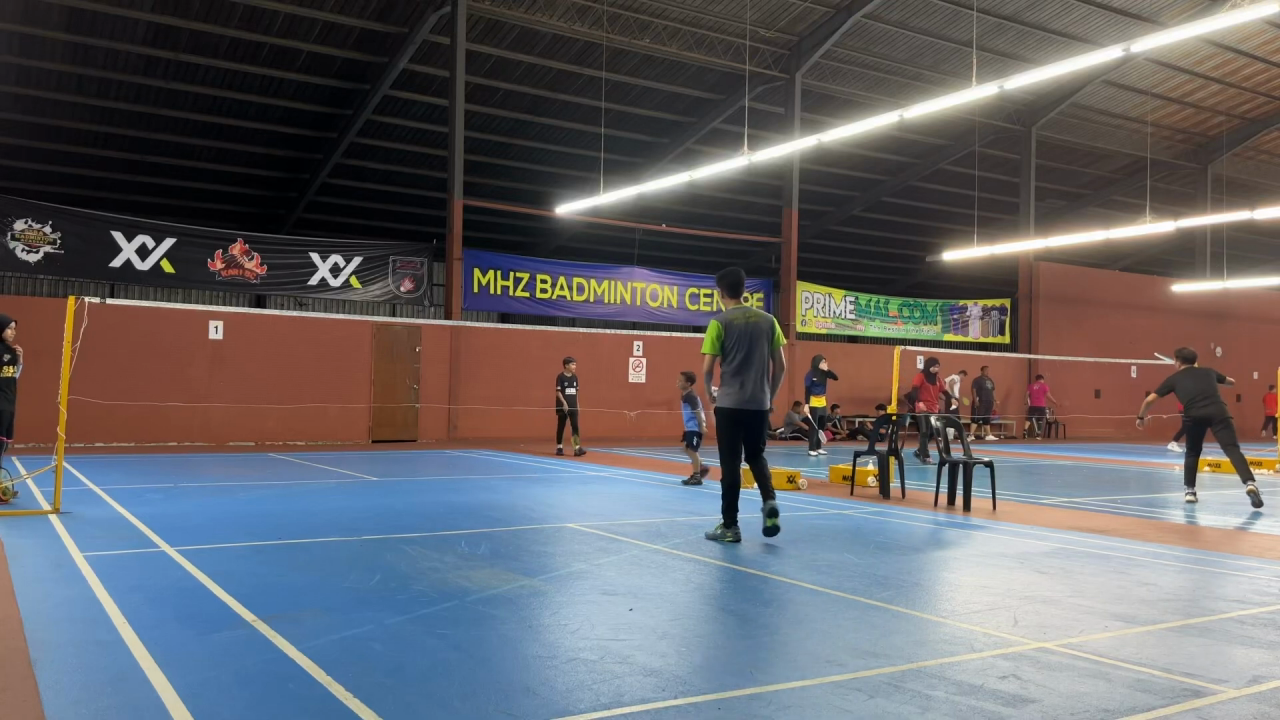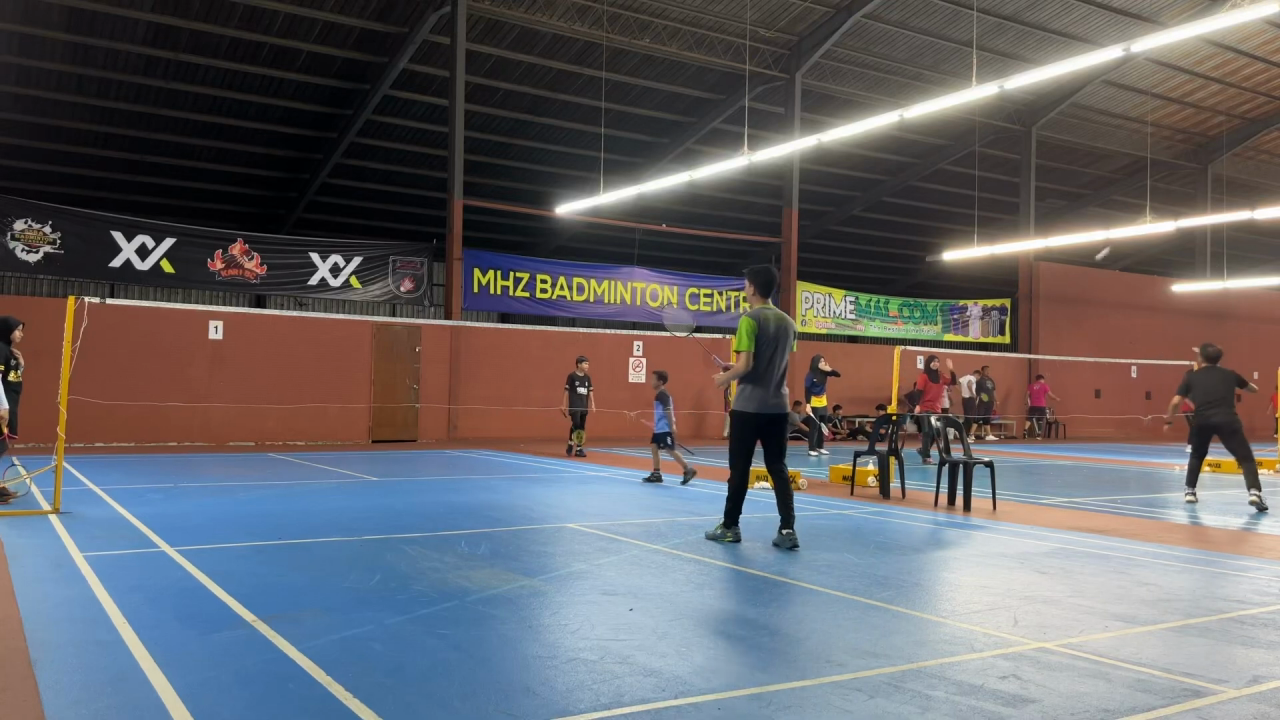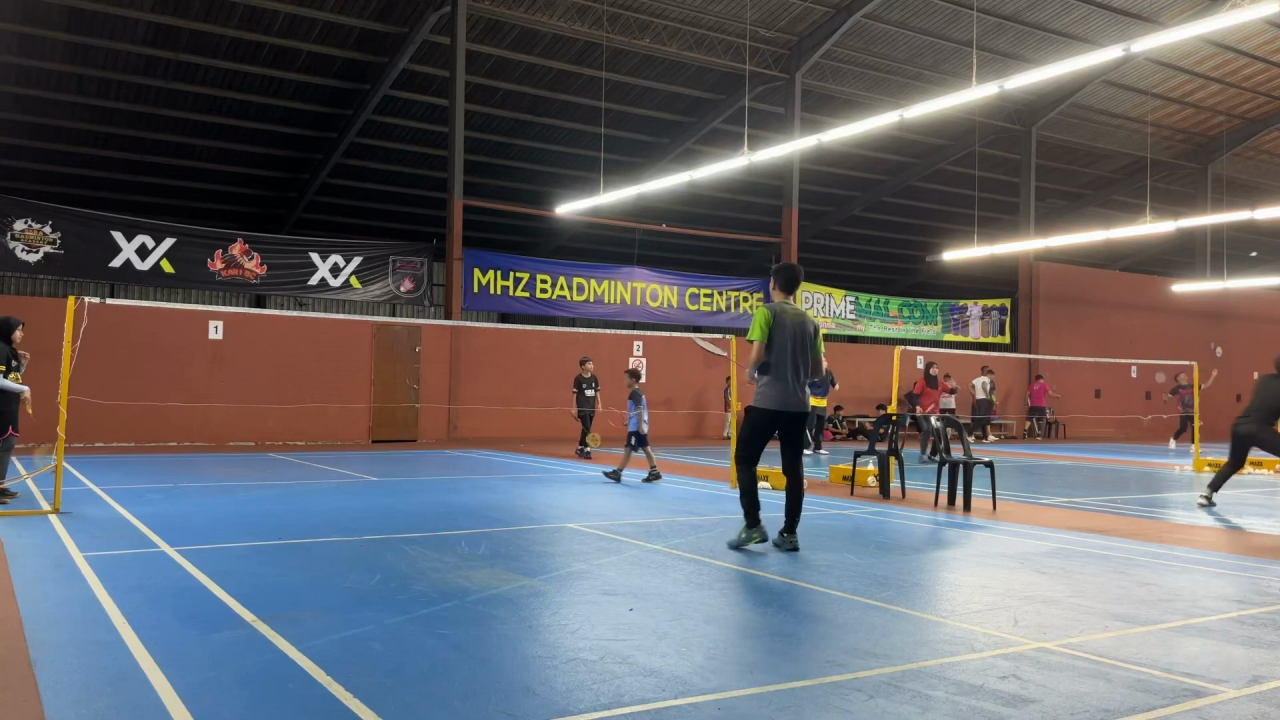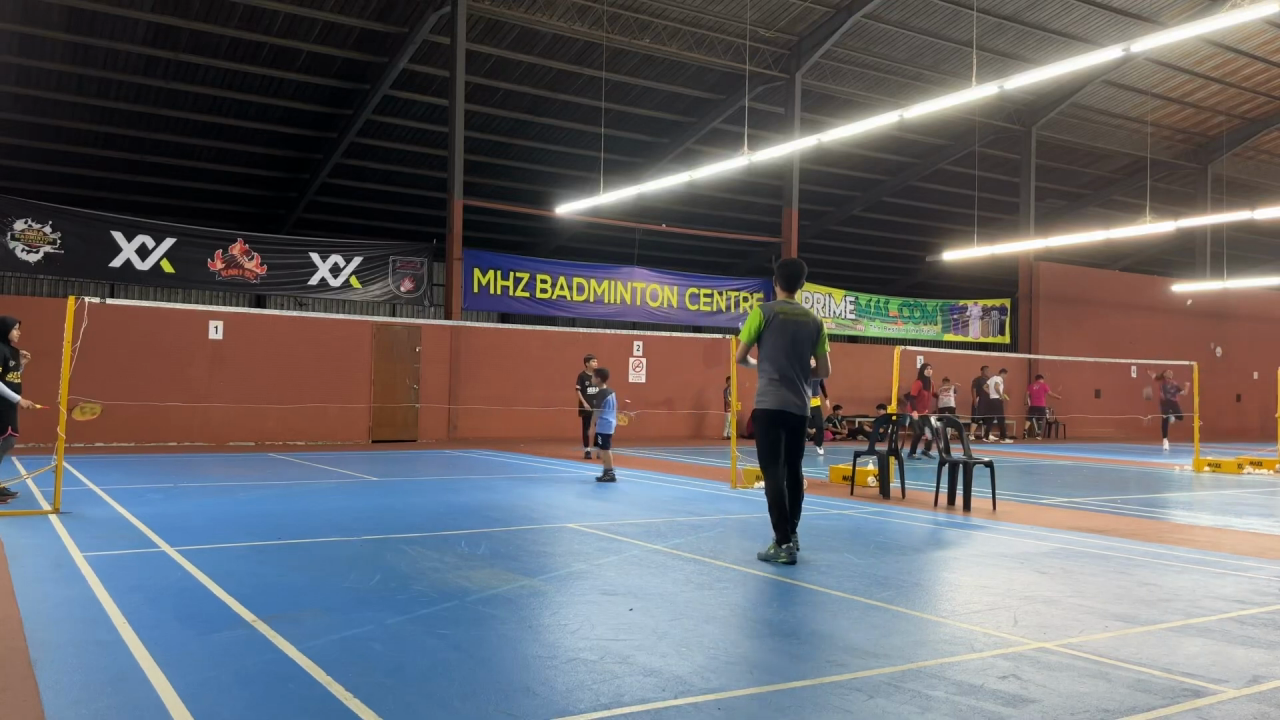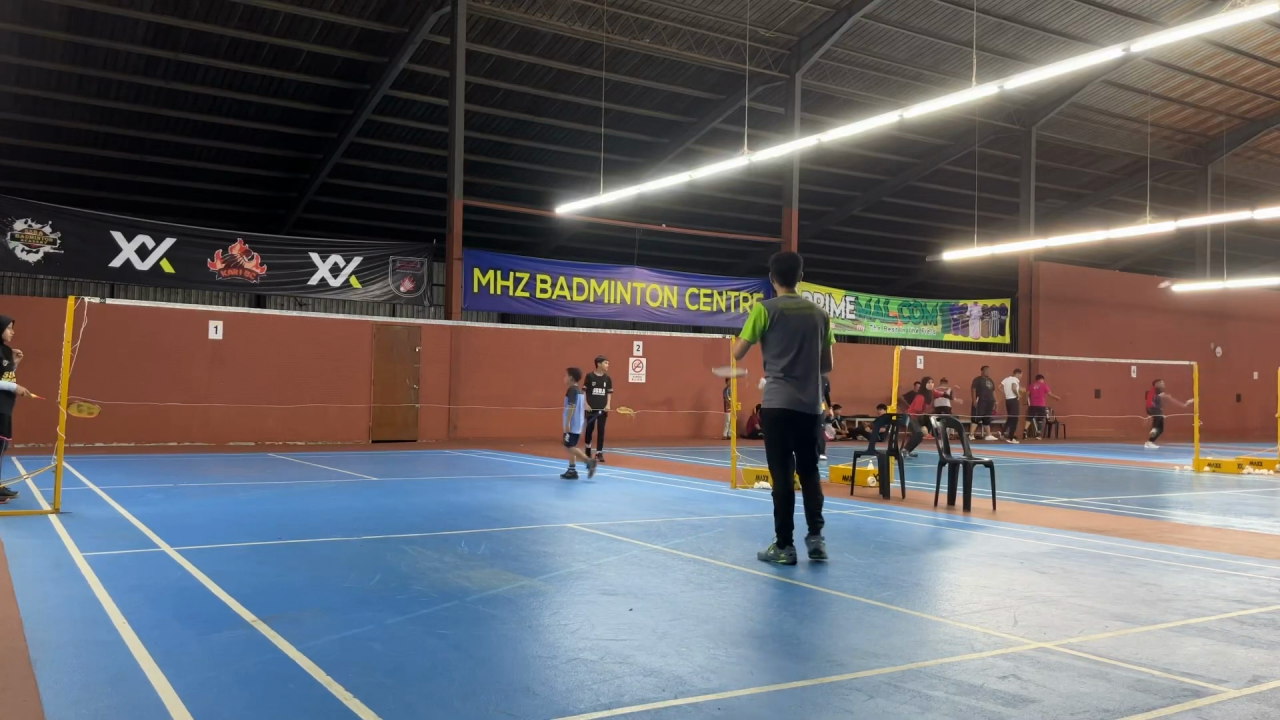
dt=0.4s
person 1, frame 1
left shoulder: (719, 322)
right shoulder: (767, 320)
left elbow: (707, 369)
right elbow: (780, 366)
left wrist: (711, 391)
left hip: (730, 404)
right hip: (759, 404)
left knee: (730, 465)
right knee: (757, 458)
left ankle: (730, 526)
right ankle: (769, 502)
person 1, frame 2
left shoulder: (750, 319)
right shoulder: (788, 323)
left elbow: (745, 366)
left wrist: (725, 378)
left hip: (750, 407)
right hip: (779, 407)
left knee: (740, 468)
right knee: (778, 468)
left ankle: (730, 526)
right ankle: (787, 529)
person 1, frame 3
left shoulder: (766, 312)
right shoulder: (809, 321)
left elbow: (756, 356)
right elbow: (818, 371)
left wrist: (751, 374)
left hip: (767, 403)
right hip: (799, 406)
left knee: (745, 462)
right knee: (793, 469)
left ankle: (753, 525)
right ankle: (789, 533)
person 1, frame 4
left shoulder: (763, 312)
right shoulder: (814, 321)
left elbow: (740, 357)
right elbow: (824, 371)
left hip: (770, 405)
right hip: (799, 407)
left knee: (774, 473)
right knee: (794, 472)
left ankle: (783, 542)
right ankle: (791, 533)
person 1, frame 5
left shoulder: (766, 309)
right shoulder: (819, 314)
left elbow: (738, 353)
right elbow: (827, 365)
left hip: (778, 404)
right hip: (811, 406)
left knee: (783, 475)
right knee: (810, 472)
left ankle: (784, 546)
right ankle: (815, 535)
